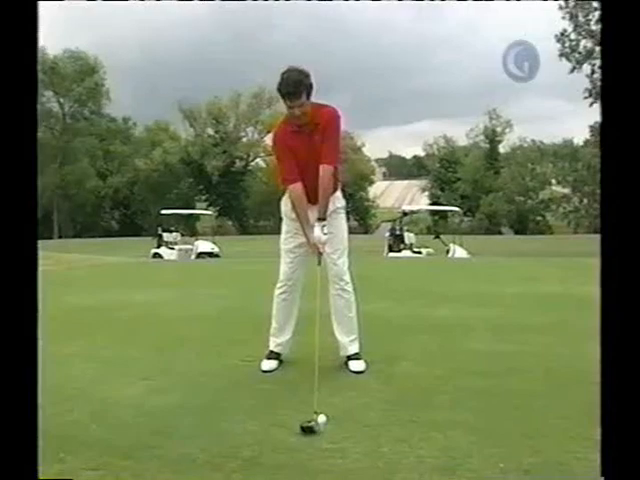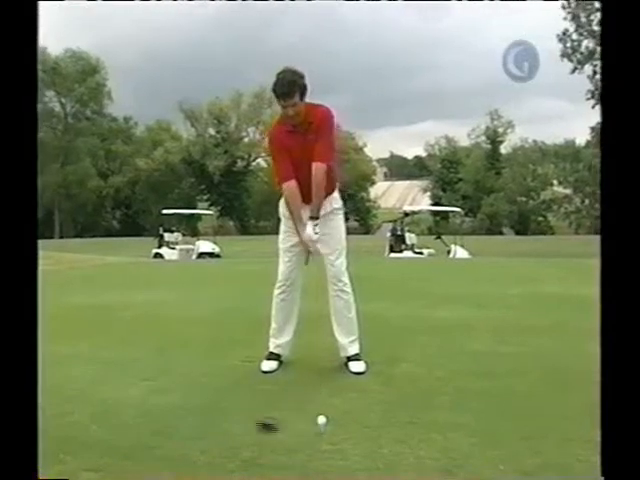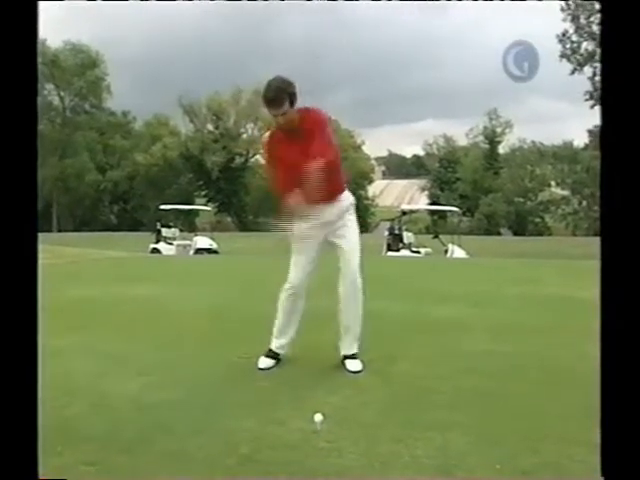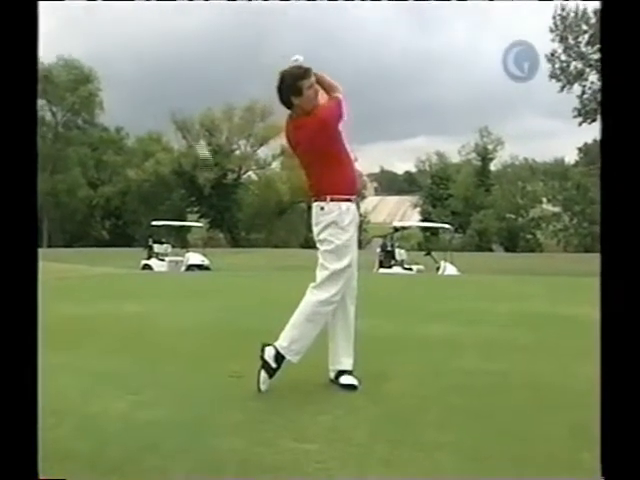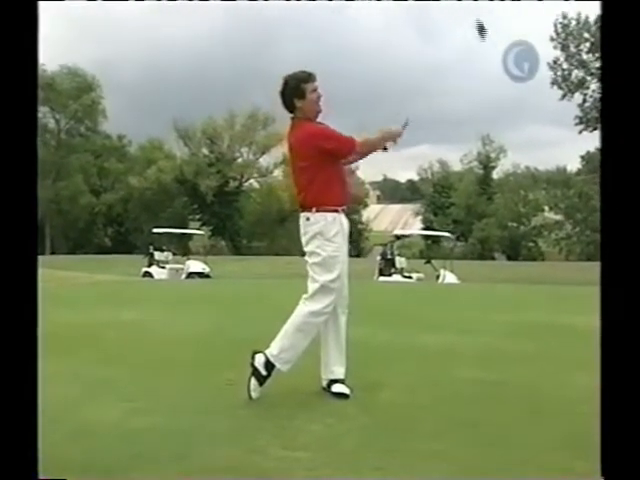
dt=1s
person 1, frame 1
left shoulder: (330, 117)
right shoulder: (281, 135)
left elbow: (327, 169)
right elbow: (293, 184)
left wrist: (322, 221)
right wrist: (308, 231)
left hip: (331, 204)
right hip: (295, 208)
left knee: (340, 276)
right knee: (288, 279)
left ankle: (351, 348)
right ankle: (277, 347)
person 1, frame 2
left shoulder: (324, 117)
right shoulder: (277, 134)
left elbow: (320, 169)
right elbow: (287, 182)
left wrist: (314, 219)
right wrist: (299, 227)
left hip: (327, 205)
right hip: (294, 207)
left knee: (338, 277)
right knee: (286, 280)
left ankle: (351, 349)
right ankle: (277, 348)
person 1, frame 3
left shoulder: (314, 119)
right shoulder: (272, 143)
left elbow: (317, 166)
right elbow: (284, 188)
left wrist: (302, 197)
right wrist: (294, 206)
left hip: (341, 206)
right hip: (309, 214)
left knee: (351, 277)
right knee: (296, 282)
left ankle: (349, 349)
right ankle: (277, 346)
person 1, frame 4
left shoulder: (295, 127)
right shoulder: (320, 122)
left elbow: (326, 97)
right elbow: (337, 93)
right wrist: (316, 74)
left hip: (339, 209)
right hip: (336, 210)
left knee: (345, 291)
right knee: (328, 288)
left ankle: (340, 366)
right ankle: (278, 353)
person 1, frame 5
left shoulder: (303, 132)
right shoulder: (313, 133)
left elbow: (341, 158)
right elbow: (358, 148)
left wrist: (377, 142)
right wrist: (386, 136)
left hip: (330, 220)
right hip: (324, 222)
left knee: (336, 301)
right knee: (320, 299)
left ankle: (333, 375)
right ankle: (269, 360)
